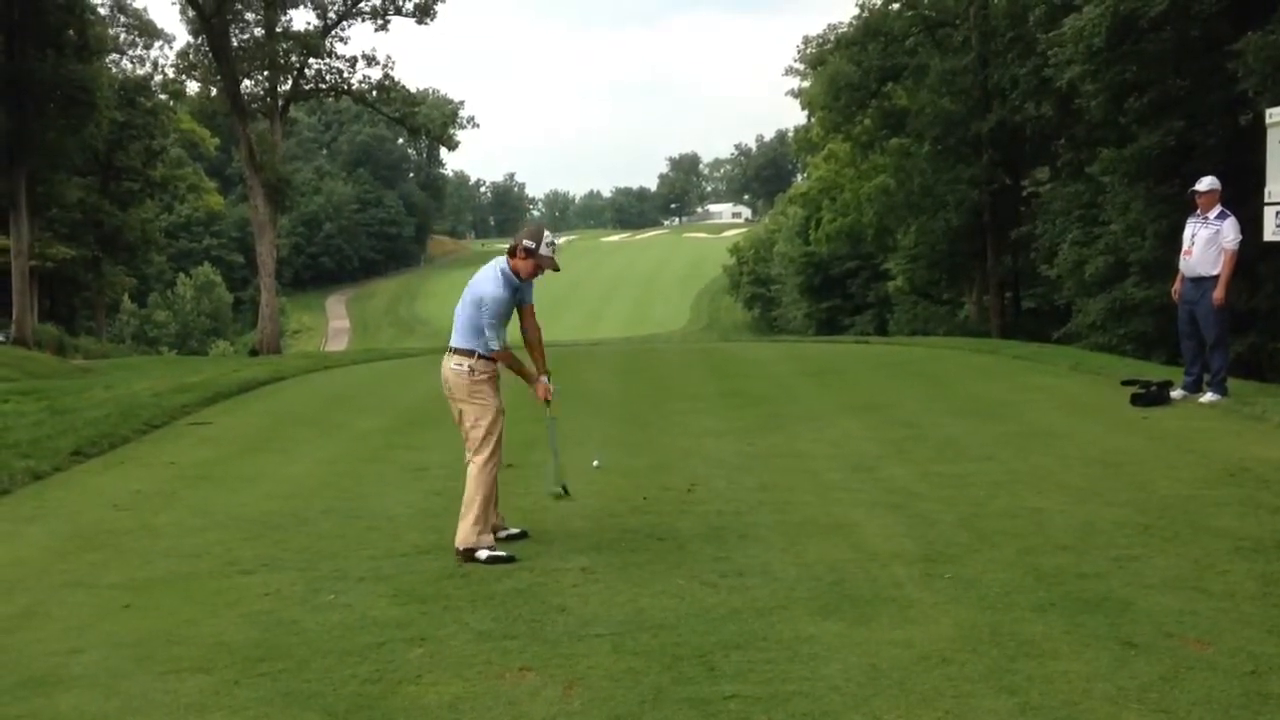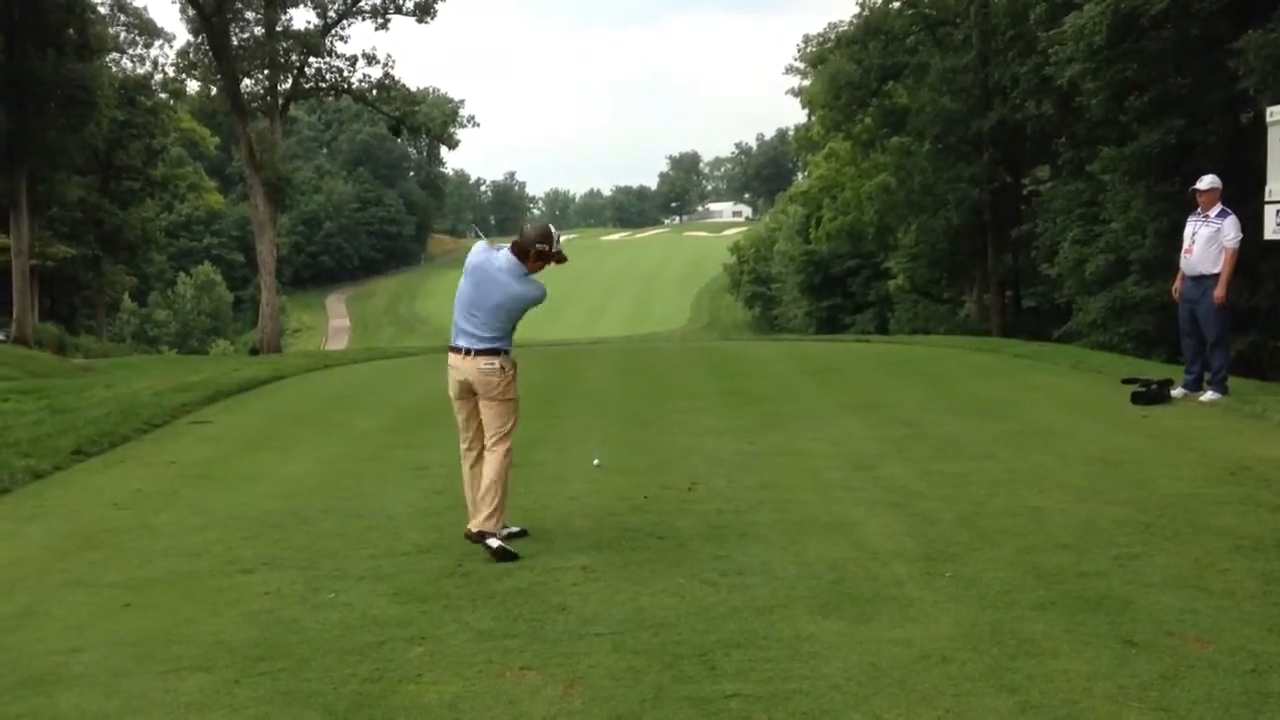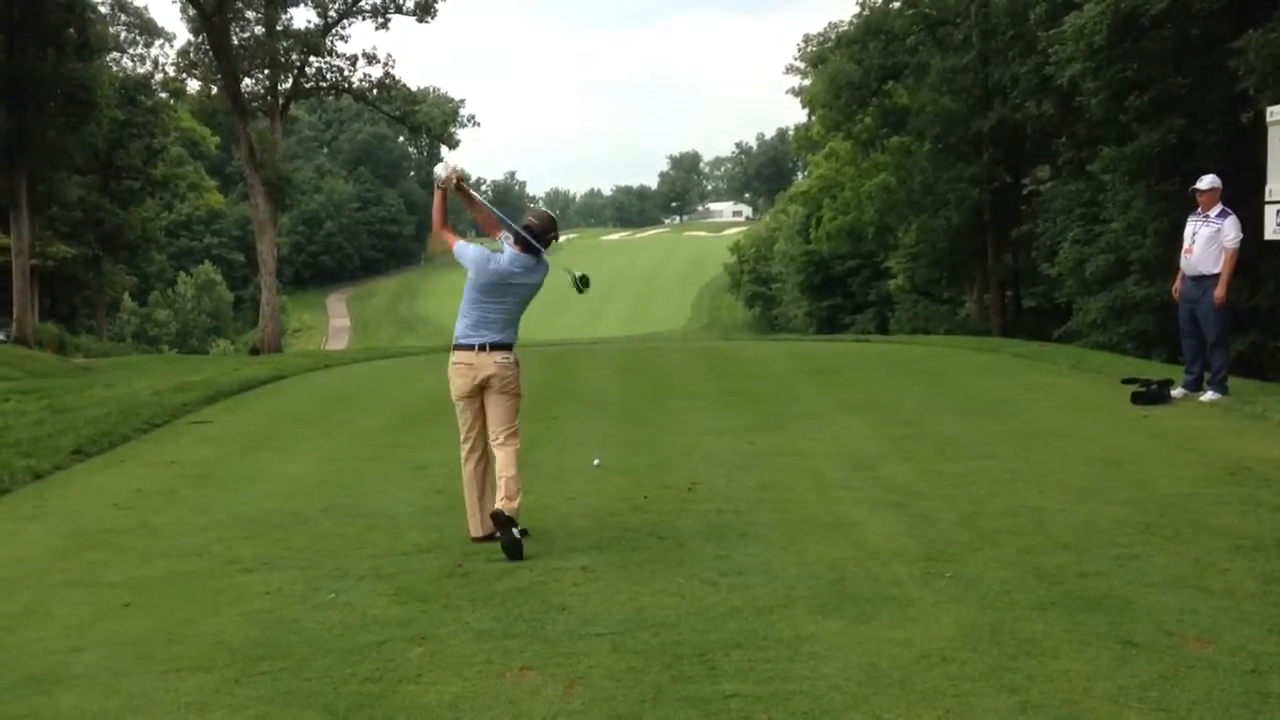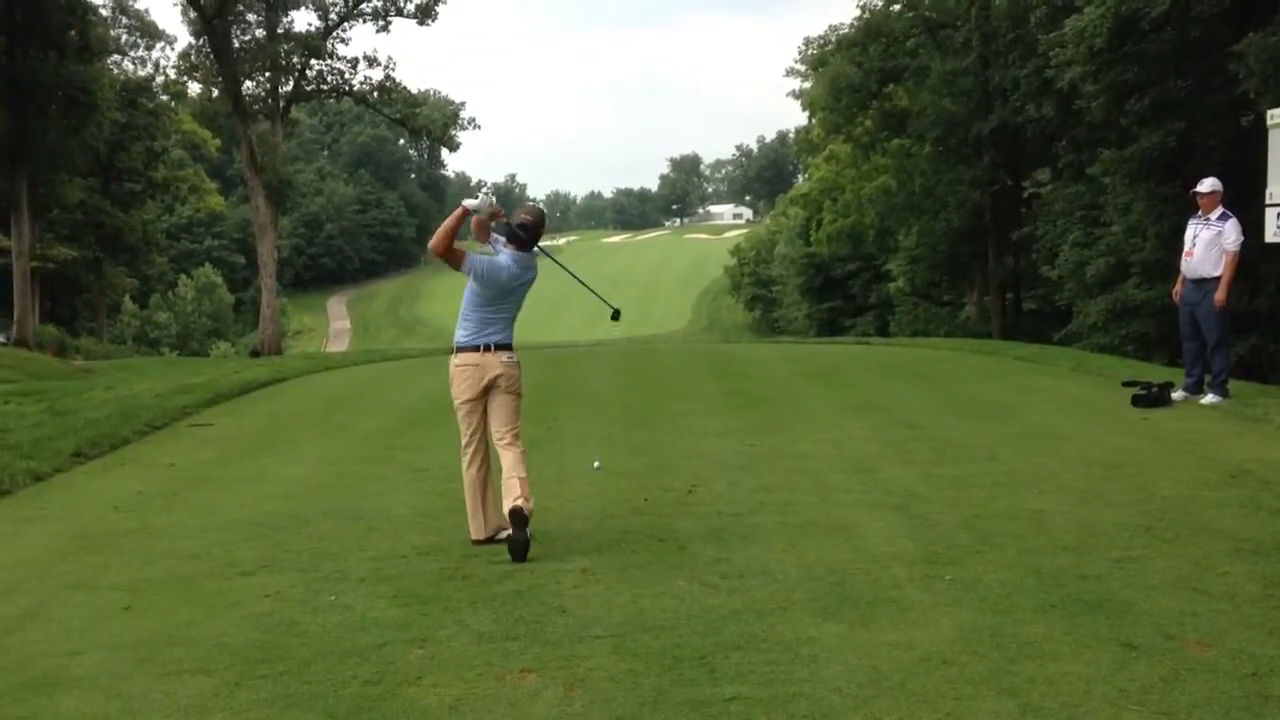
dt=0.2s
person 1, frame 1
left shoulder: (519, 276)
right shoulder: (494, 290)
left elbow: (530, 326)
right elbow: (499, 348)
left wrist: (543, 373)
right wrist: (533, 381)
left hip: (464, 366)
right hip: (473, 370)
left knee: (482, 450)
right knee: (485, 454)
left ankle: (489, 523)
right ankle: (472, 541)
person 1, frame 2
left shoulder: (480, 255)
right shoulder: (533, 292)
left wrist: (512, 248)
left hip: (457, 363)
right hip: (494, 367)
left knee: (472, 449)
right knee: (498, 448)
left ankle: (486, 521)
right ankle: (486, 526)
person 1, frame 3
left shoulder: (484, 263)
right shoulder: (538, 270)
left elbow: (440, 232)
right elbow: (497, 227)
left wrist: (442, 189)
right wrist: (464, 190)
left hip: (463, 361)
right hip: (502, 362)
left knee: (472, 446)
right knee: (505, 440)
left ankle: (482, 522)
right ankle: (504, 511)
person 1, frame 4
left shoulder: (491, 268)
right shoulder: (528, 264)
left elbow: (437, 247)
right elbow: (484, 231)
left wrist: (466, 209)
right wrist: (484, 211)
left hip: (466, 363)
right hip: (504, 361)
left knee: (473, 449)
right knee: (509, 441)
left ankle: (484, 526)
right ankle: (517, 507)
person 2, frame 1
left shoulder: (1226, 221)
right shoulder: (1191, 219)
left elbow: (1230, 255)
left wrist: (1221, 288)
right wrist: (1178, 281)
left hip: (1209, 285)
right hip: (1188, 284)
left knee: (1214, 338)
right knee: (1188, 336)
left ankle: (1217, 387)
right ankle: (1191, 383)
person 2, frame 2
left shoulder: (1227, 219)
right shoulder: (1192, 218)
left elbow: (1231, 253)
left wrist: (1222, 286)
right wrist: (1179, 279)
left hip: (1210, 283)
right hip: (1189, 282)
left knee: (1214, 336)
right knee: (1189, 335)
left ankle: (1217, 386)
right ankle: (1192, 382)
person 2, frame 3
left shoulder: (1227, 219)
right shoulder: (1192, 218)
left elbow: (1231, 254)
left wrist: (1222, 286)
right wrist: (1179, 279)
left hip: (1210, 283)
right hip: (1189, 283)
left knee: (1215, 337)
right knee: (1189, 335)
left ankle: (1218, 386)
right ankle: (1192, 382)
person 2, frame 4
left shoulder: (1227, 222)
right shoulder: (1193, 221)
left elbow: (1231, 257)
left wrist: (1222, 289)
right wrist: (1179, 282)
left hip: (1210, 286)
right hip: (1189, 286)
left knee: (1215, 340)
right knee: (1189, 338)
left ankle: (1218, 389)
right ankle: (1192, 384)
